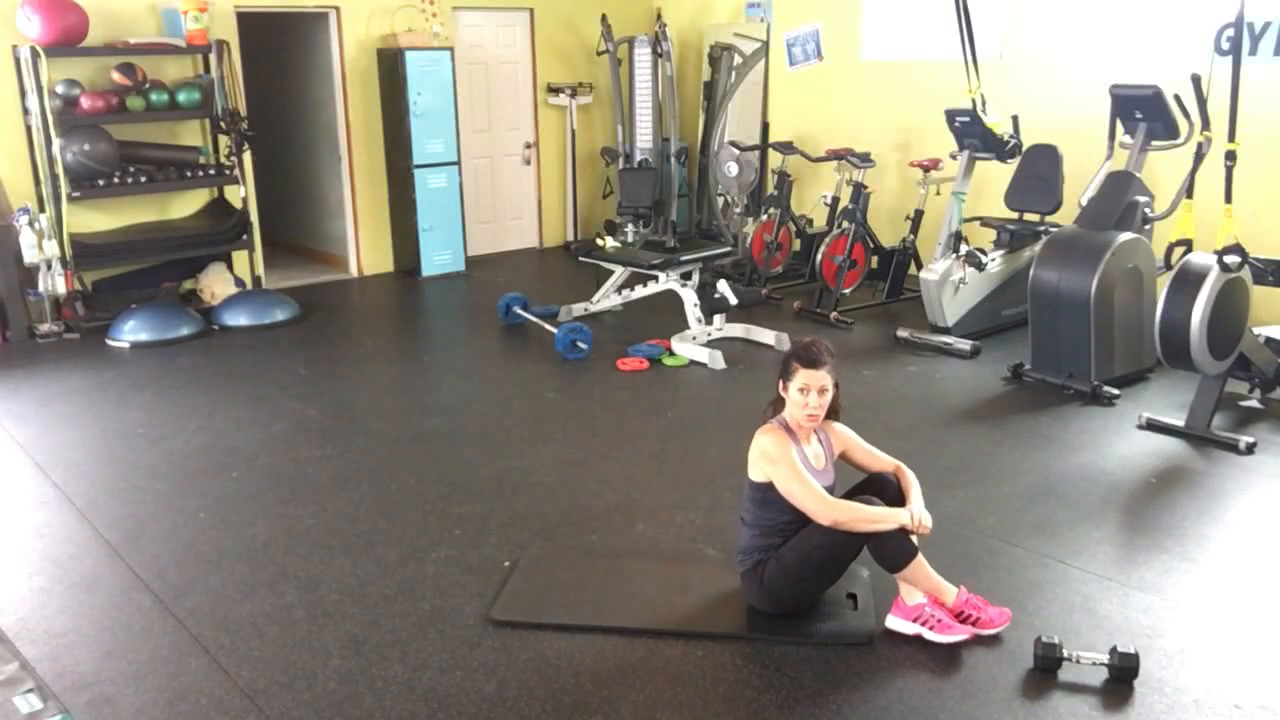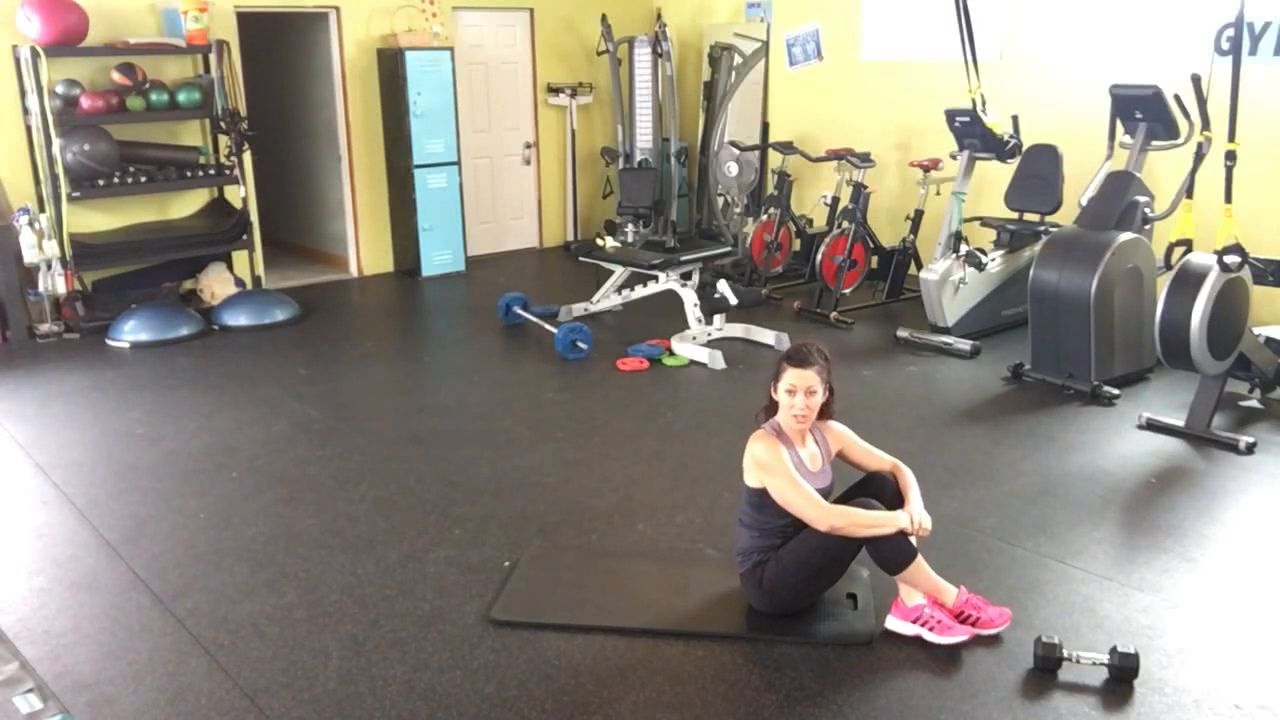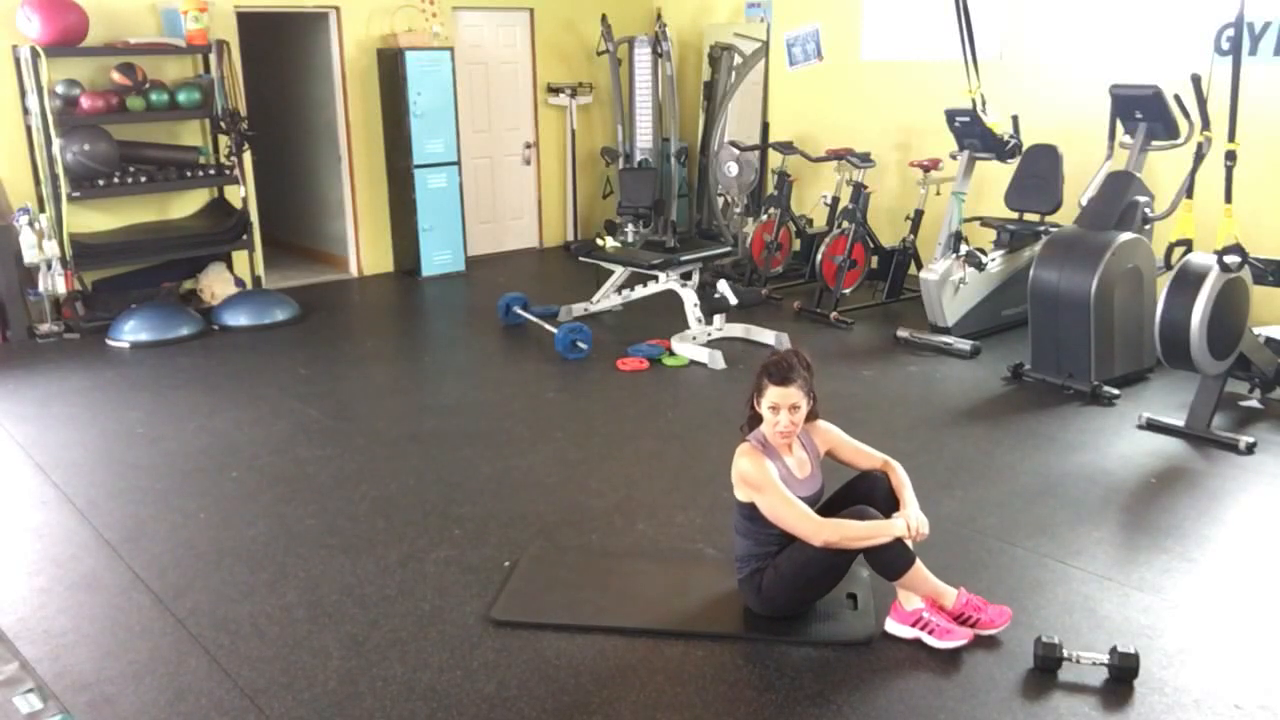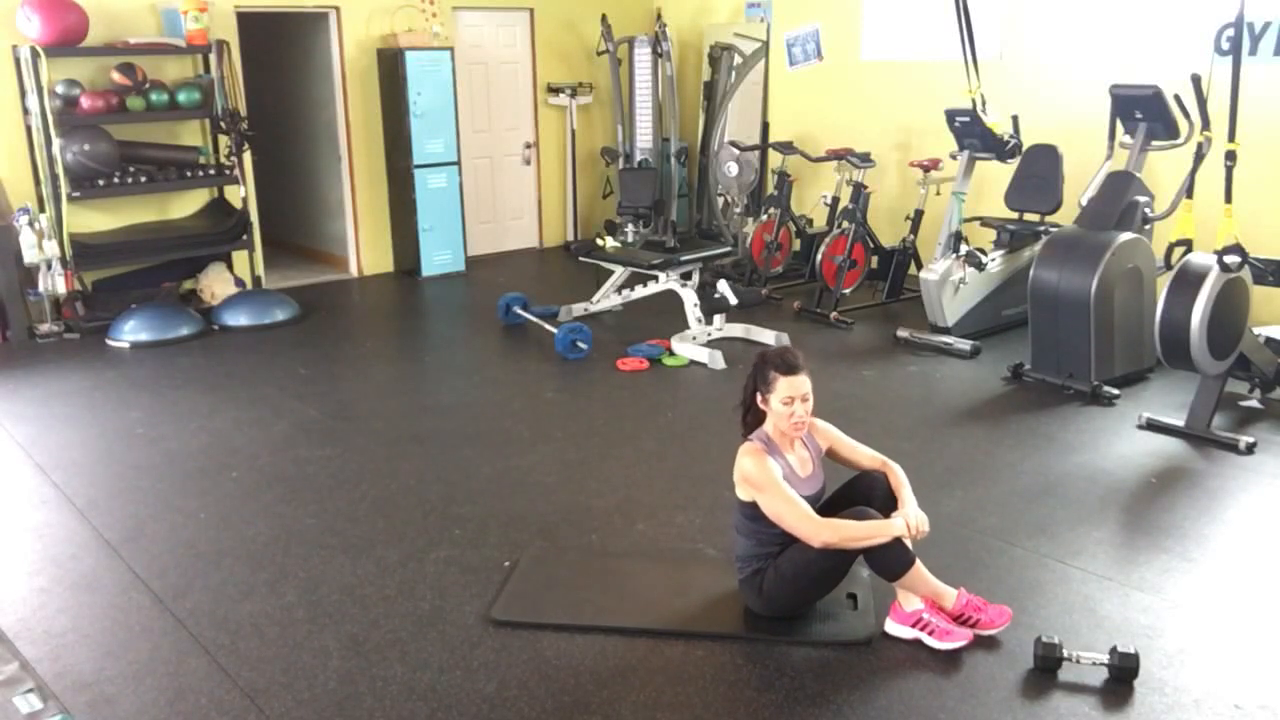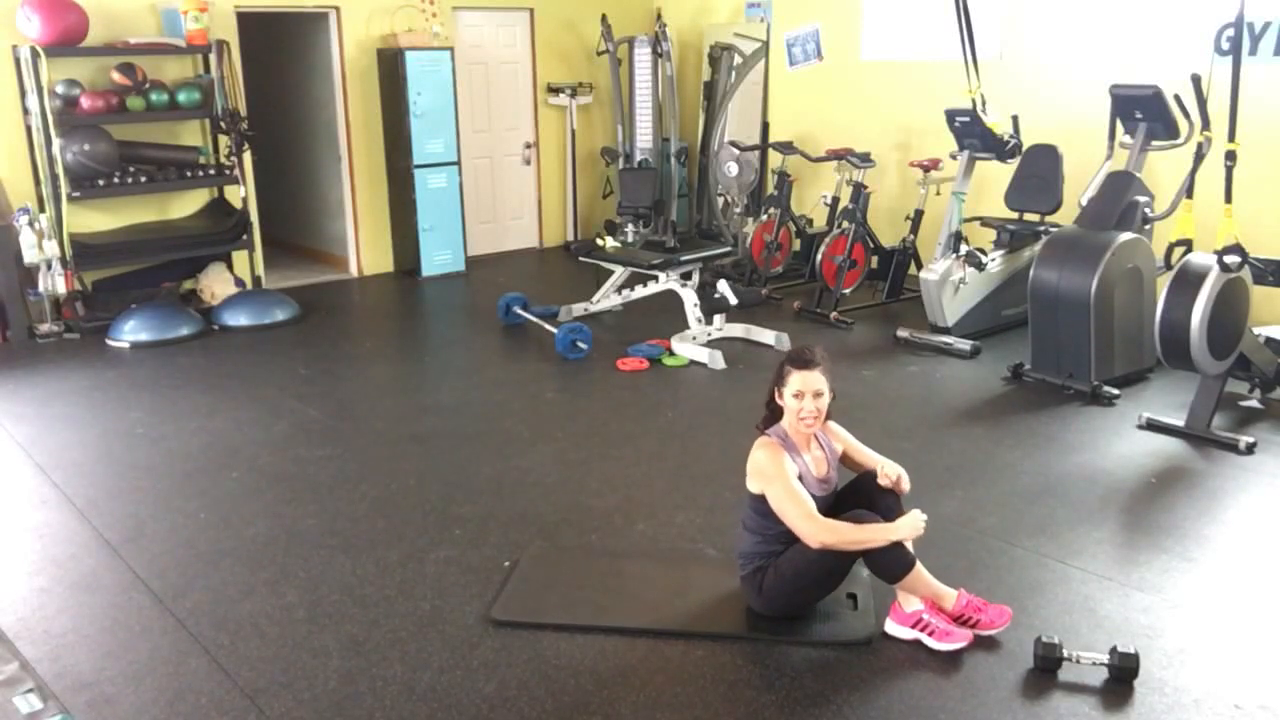
dt=0.5s
person 1, frame 1
left shoulder: (830, 433)
right shoulder: (771, 442)
left elbow: (900, 470)
right elbow: (829, 513)
left wrist: (915, 505)
right wrist: (902, 516)
left hip: (804, 556)
right hip: (769, 579)
left knee: (885, 485)
right knee: (866, 509)
left ankle: (912, 604)
right ankle: (950, 600)
person 1, frame 2
left shoulder: (827, 432)
right shoulder: (765, 448)
left elbow: (897, 468)
right elbow: (826, 519)
left wrist: (914, 506)
right wrist: (900, 520)
left hip: (802, 555)
right hip: (769, 579)
left knee: (884, 485)
right knee: (865, 512)
left ankle: (912, 606)
right ankle: (950, 600)
person 1, frame 3
left shoulder: (815, 433)
right shoulder: (751, 462)
left elbow: (889, 465)
right elbow: (821, 533)
left wrist: (910, 507)
right wrist: (897, 526)
left hip: (800, 553)
right hip: (767, 584)
left knee: (875, 484)
right knee: (862, 520)
left ankle: (910, 608)
right ankle: (948, 601)
person 1, frame 4
left shoulder: (814, 432)
right shoulder: (755, 461)
left elbow: (887, 466)
right elbow: (818, 533)
left wrist: (907, 505)
right wrist: (896, 526)
left hip: (802, 553)
right hip: (768, 584)
left knee: (874, 484)
right knee: (862, 521)
left ankle: (910, 609)
right ankle: (948, 601)
person 1, frame 5
left shoulder: (828, 433)
right shoulder: (769, 454)
left elbow: (897, 481)
right elbow: (817, 534)
left wrist: (894, 473)
right wrist: (896, 530)
left hip: (806, 555)
right hip: (769, 583)
left knee: (878, 486)
right knee: (862, 525)
left ankle: (910, 609)
right ankle: (948, 602)
